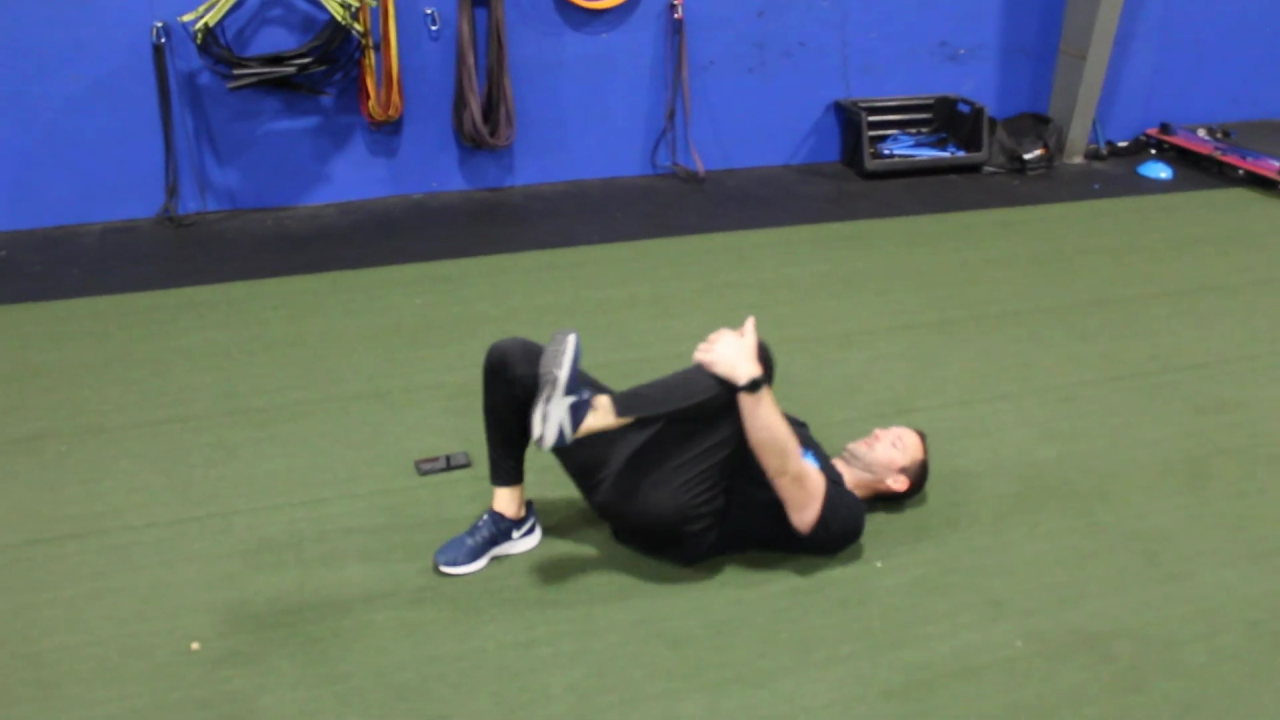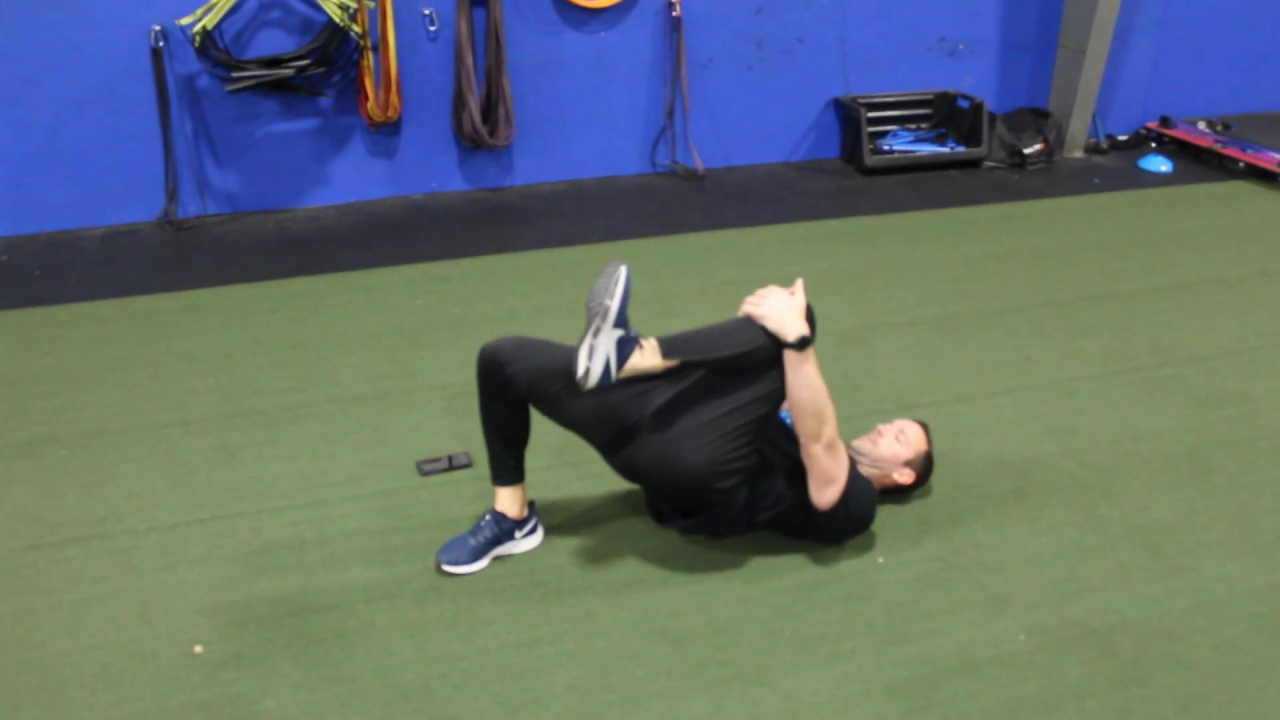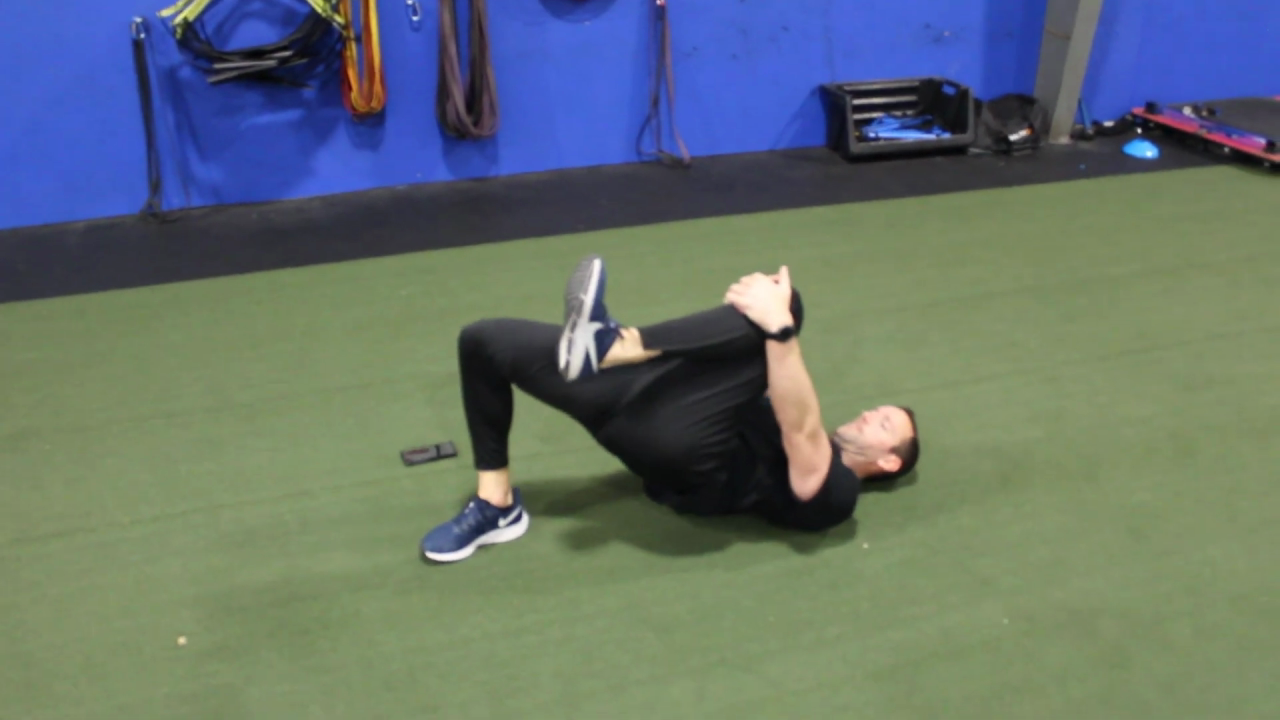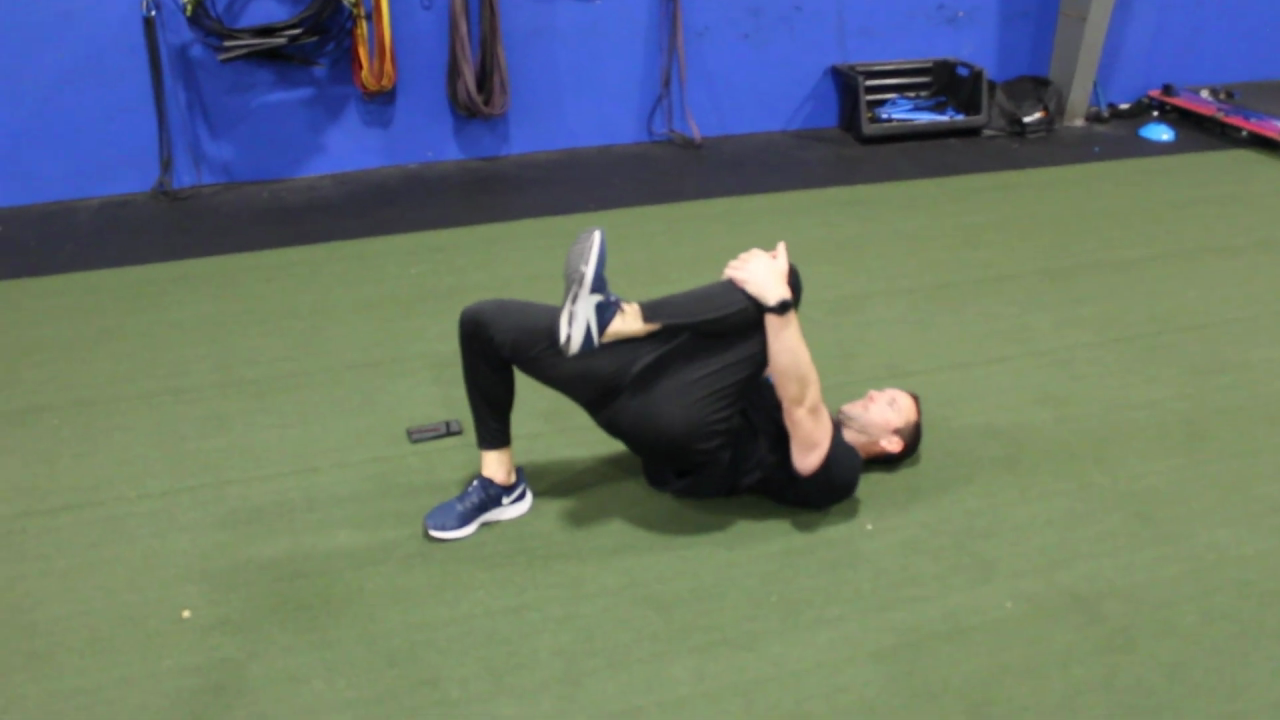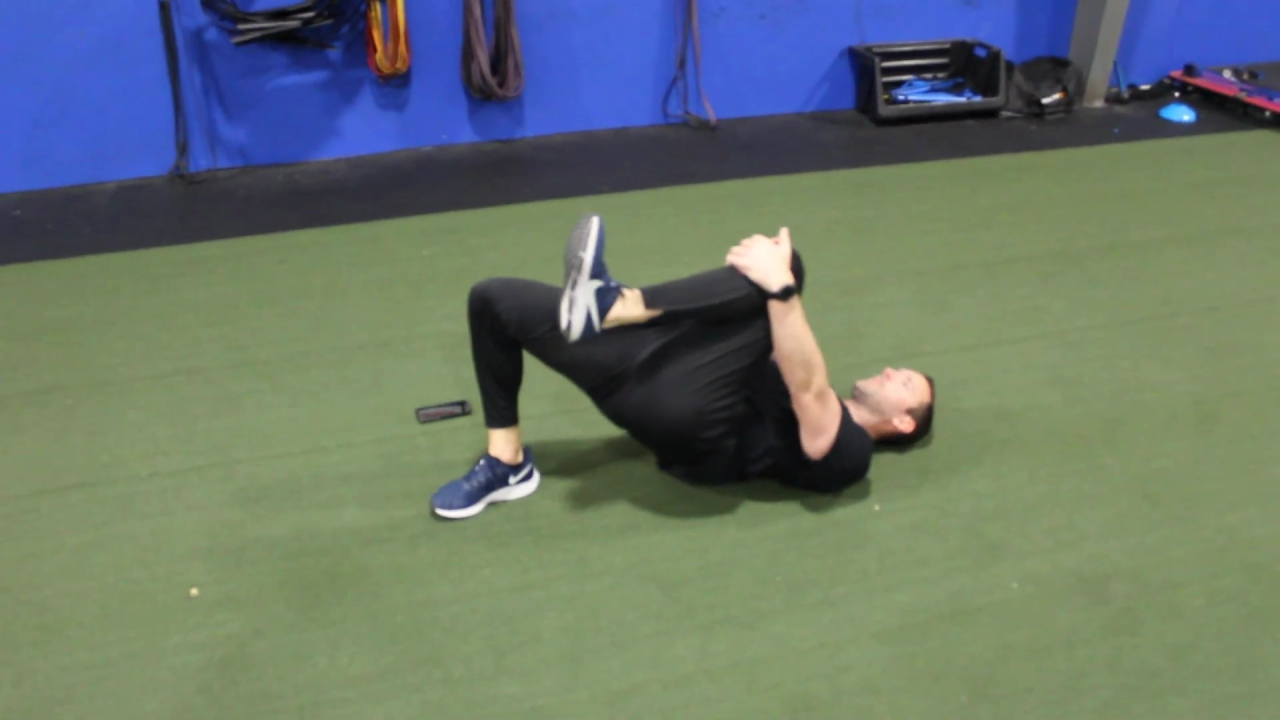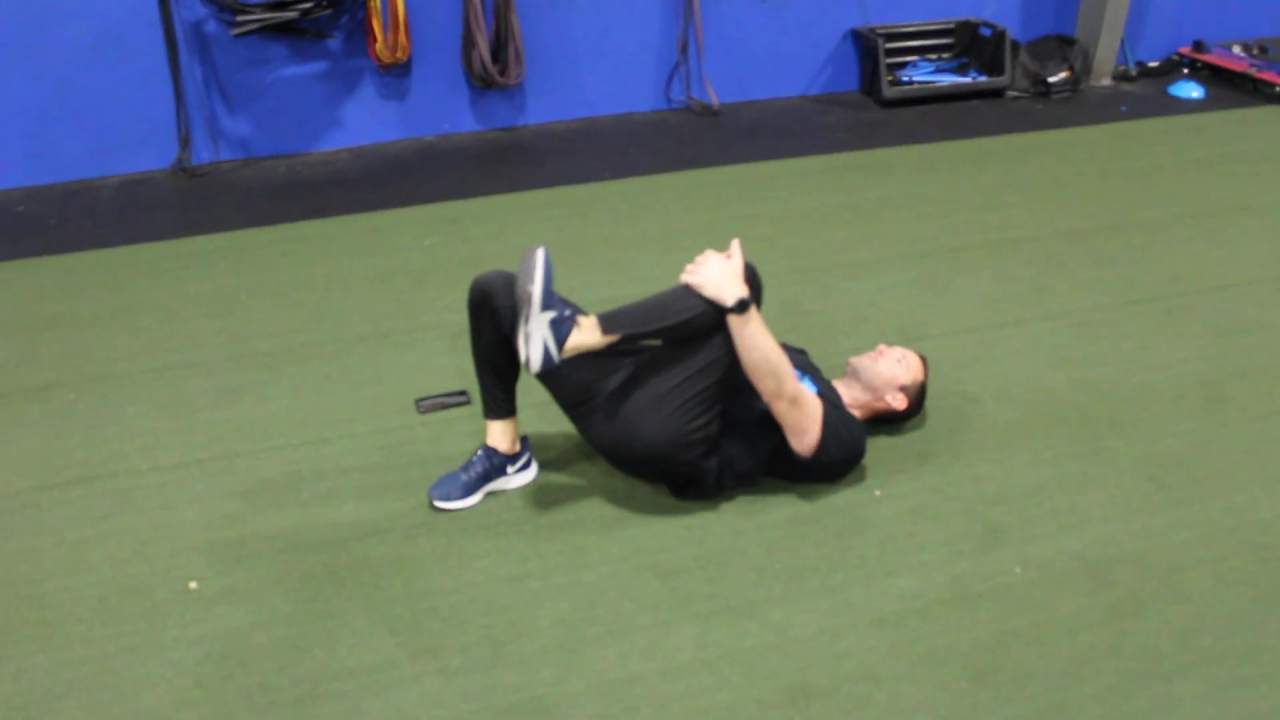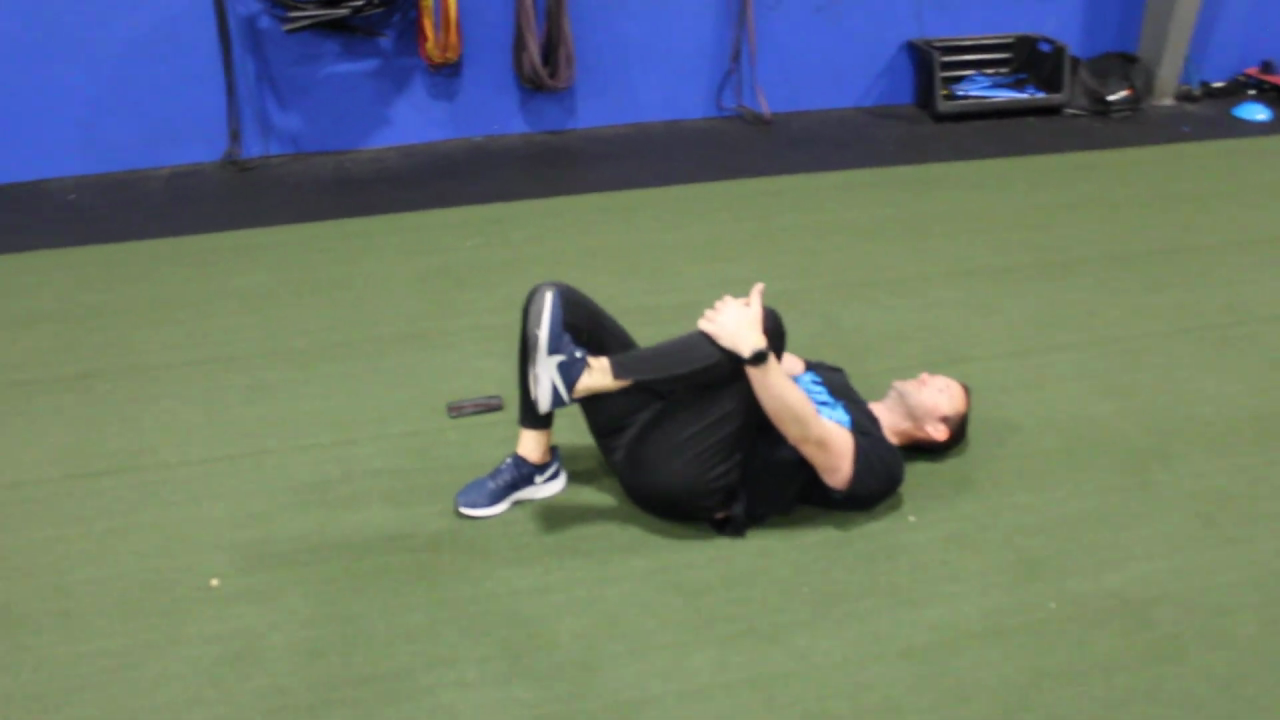
dt=0.3s
person 1, frame 1
left shoulder: (842, 514)
right shoulder: (797, 438)
left elbow: (781, 471)
left wrist: (748, 377)
right wrist: (730, 363)
left hip: (668, 507)
right hip: (632, 461)
left knee: (751, 368)
right knee: (511, 357)
left ankle: (584, 417)
right ankle: (508, 519)
person 1, frame 2
left shoulder: (852, 502)
right shoulder: (805, 451)
left elbow: (819, 441)
left wrist: (796, 338)
right wrist: (760, 326)
left hip: (699, 465)
right hip: (656, 425)
left knee: (793, 325)
right knee: (502, 359)
left ankle: (629, 355)
right ankle: (512, 519)
person 1, frame 3
left shoulder: (834, 490)
right shoulder: (798, 443)
left elbow: (803, 430)
left wrist: (779, 327)
right wrist: (749, 309)
left hip: (683, 440)
right hip: (641, 400)
left knee: (779, 317)
right knee: (484, 340)
left ankle: (610, 347)
right ankle: (496, 506)
person 1, frame 4
left shoulder: (836, 468)
right shoulder: (802, 421)
left elbow: (803, 403)
left wrist: (777, 301)
right wrist: (740, 290)
left hip: (683, 417)
right hip: (643, 384)
left knee: (779, 289)
right knee: (483, 321)
left ankle: (610, 321)
right ankle: (499, 486)
person 1, frame 5
left shoulder: (847, 450)
right shoulder: (817, 407)
left elbow: (808, 388)
left wrist: (780, 287)
right wrist: (752, 274)
left hip: (687, 406)
right hip: (646, 373)
left knee: (782, 275)
right knee: (493, 299)
left ankle: (613, 306)
right ankle: (506, 463)
person 1, frame 6
left shoulder: (842, 439)
right shoulder: (800, 362)
left elbow: (782, 396)
left wrist: (733, 299)
right wrist: (714, 288)
left hip: (661, 435)
right hip: (624, 394)
left knee: (740, 285)
right knee: (495, 290)
left ankle: (567, 336)
right ankle: (505, 455)
person 1, frame 7
left shoulder: (879, 466)
right shoulder: (833, 382)
left elbow: (808, 436)
right elbow: (779, 369)
left wrist: (752, 348)
right wrist: (745, 332)
left hip: (681, 474)
right hip: (650, 426)
left knee: (764, 329)
right knee: (551, 302)
left ankle: (579, 376)
right ankle: (532, 465)
